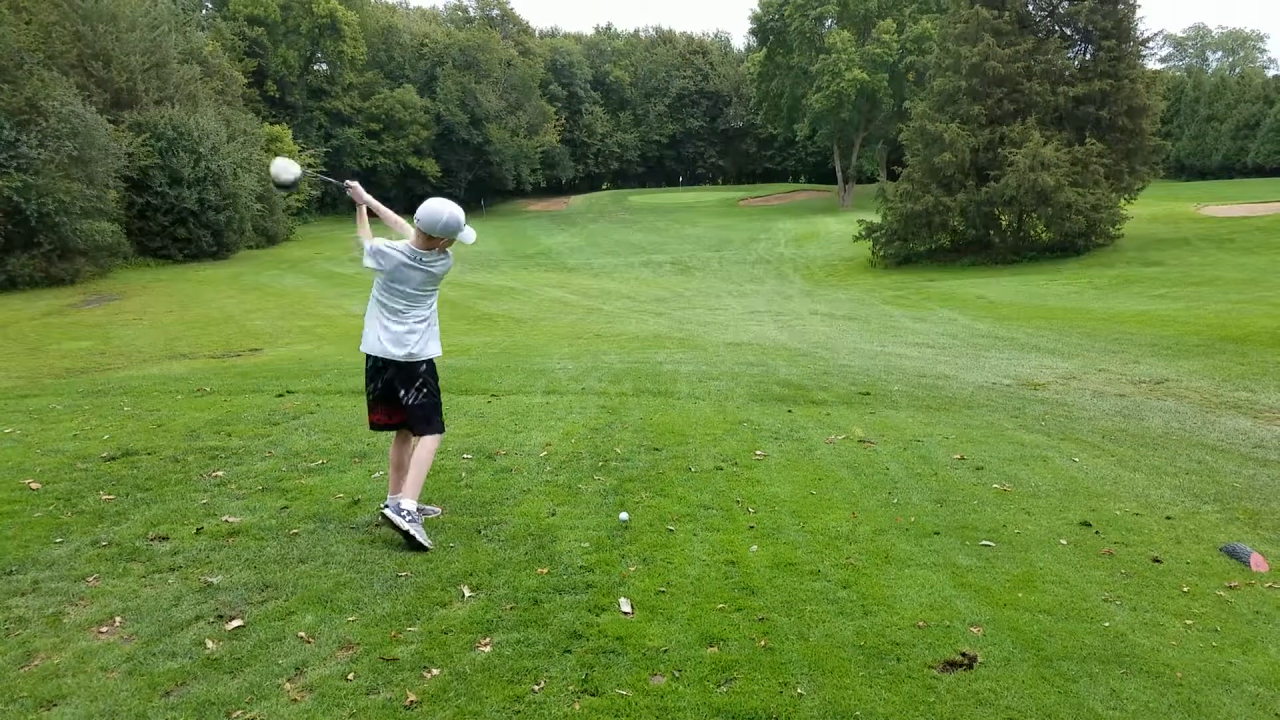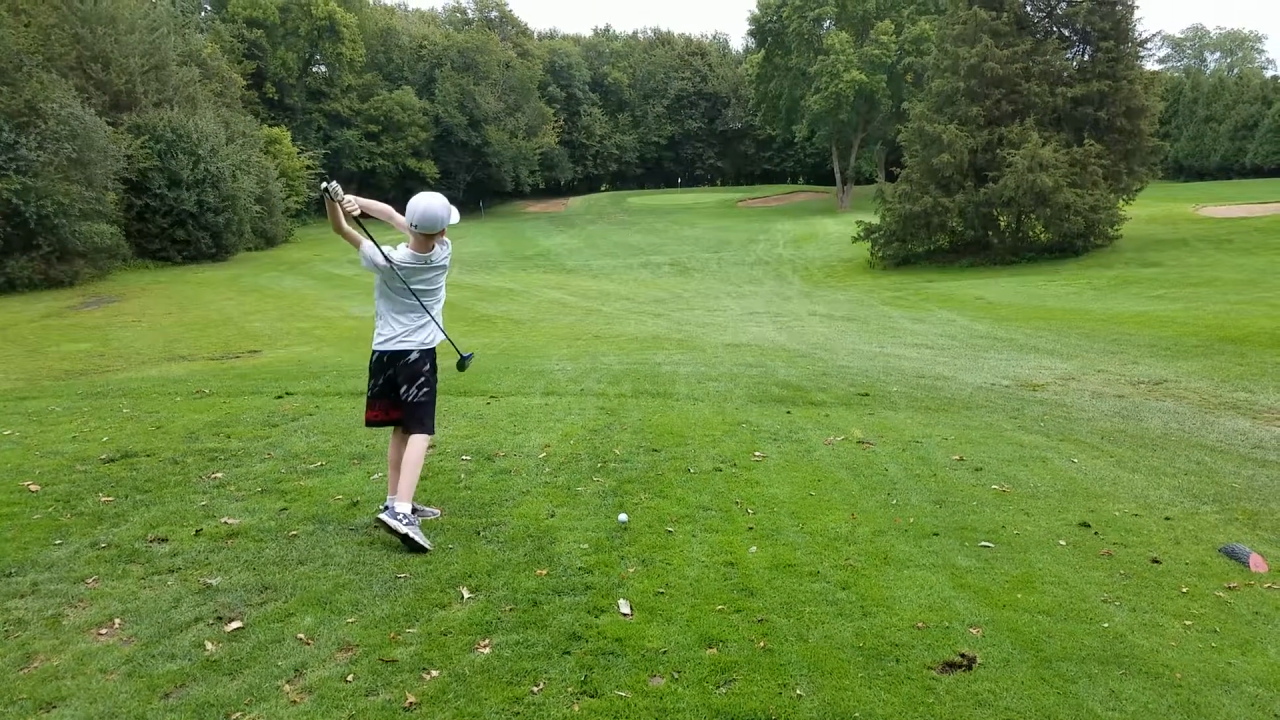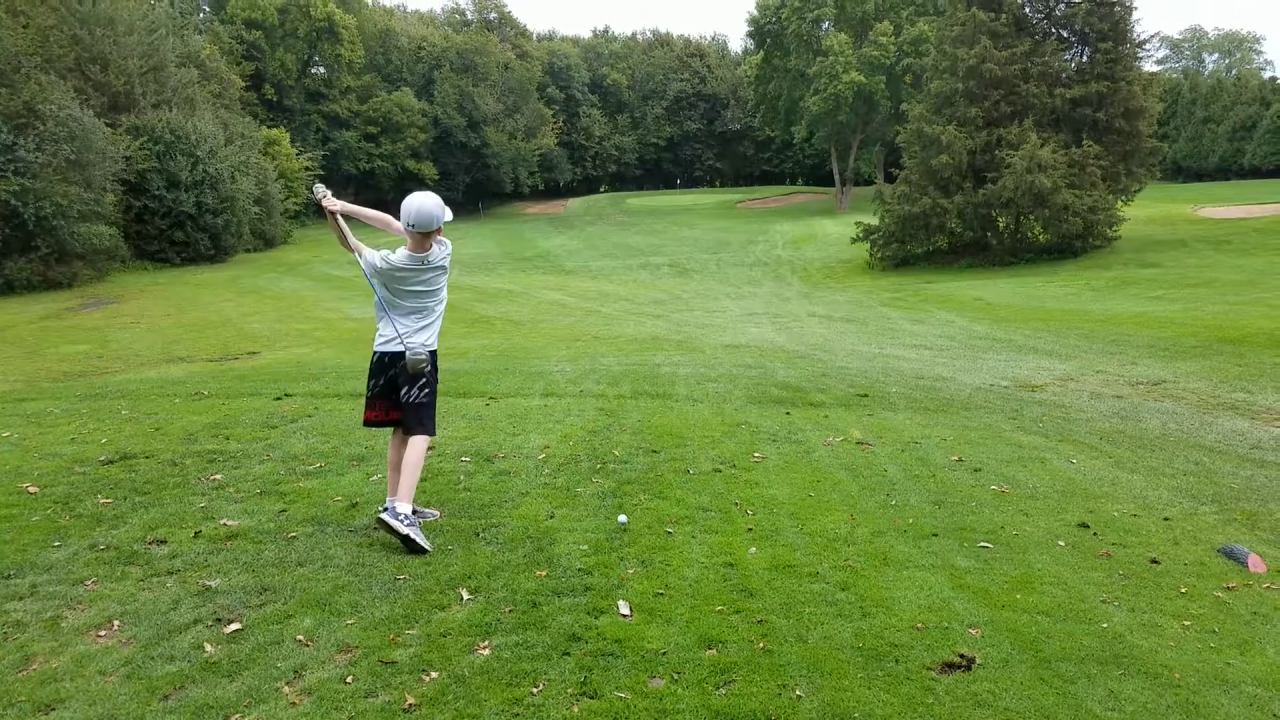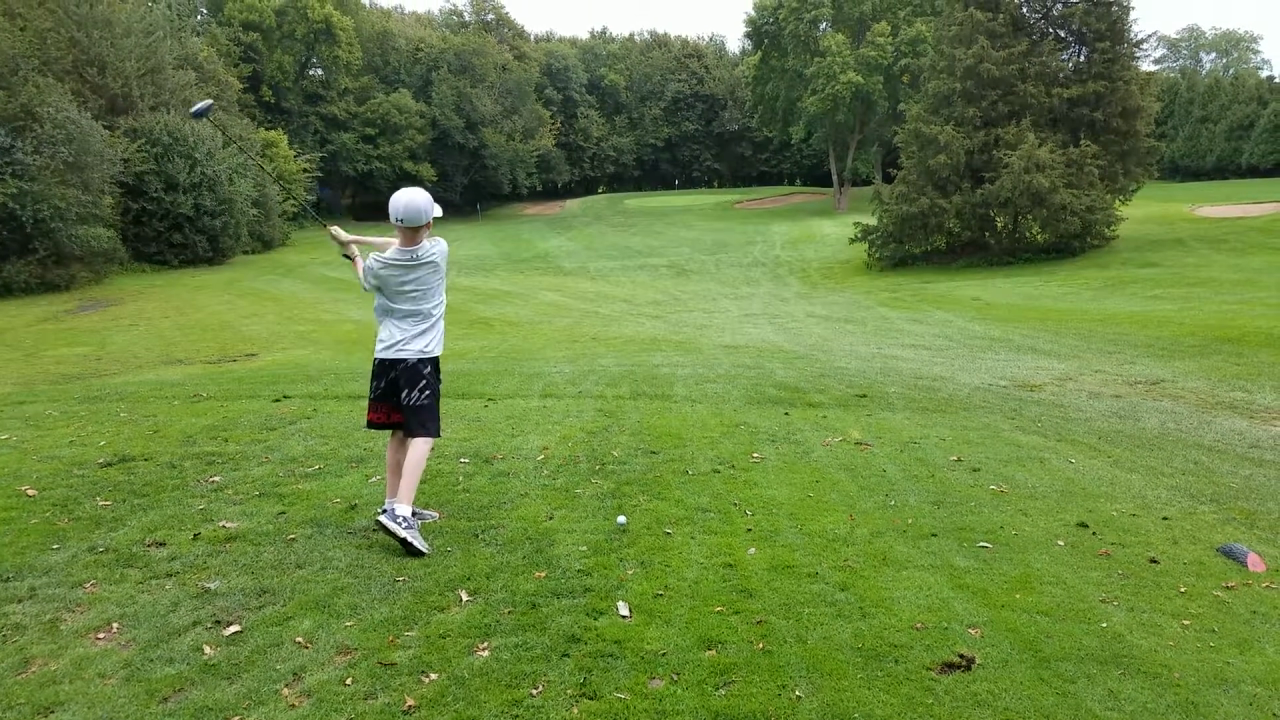
dt=0.2s
person 1, frame 1
left shoulder: (383, 252)
right shoulder: (441, 262)
left elbow: (364, 233)
right elbow: (411, 234)
left wrist: (361, 201)
right wrist: (370, 200)
left hip: (377, 354)
right hip: (415, 358)
left knee: (404, 430)
right knee: (429, 433)
left ankle: (397, 500)
right ankle: (406, 508)
person 1, frame 2
left shoulder: (388, 261)
right shoulder: (444, 252)
left elbow: (341, 229)
right elbow: (394, 215)
left wrist: (335, 200)
right wrist: (355, 202)
left hip: (384, 351)
right hip: (418, 352)
left knee: (400, 427)
right knee: (419, 431)
left ankle: (396, 502)
right ankle: (401, 510)
person 1, frame 3
left shoulder: (386, 265)
right shoulder: (443, 251)
left elbow: (351, 245)
right elbow: (391, 224)
left wrist: (336, 213)
right wrist: (344, 207)
left hip: (385, 352)
right hip: (420, 354)
left knee: (400, 429)
right knee: (420, 432)
left ankle: (395, 503)
right ankle: (400, 510)
person 1, frame 4
left shoulder: (379, 266)
right shoulder: (438, 250)
left wrist: (352, 247)
right wrist: (354, 238)
left hip: (386, 356)
right hip: (421, 358)
left knee: (400, 431)
right knee: (421, 435)
left ankle: (394, 505)
right ankle: (400, 514)
